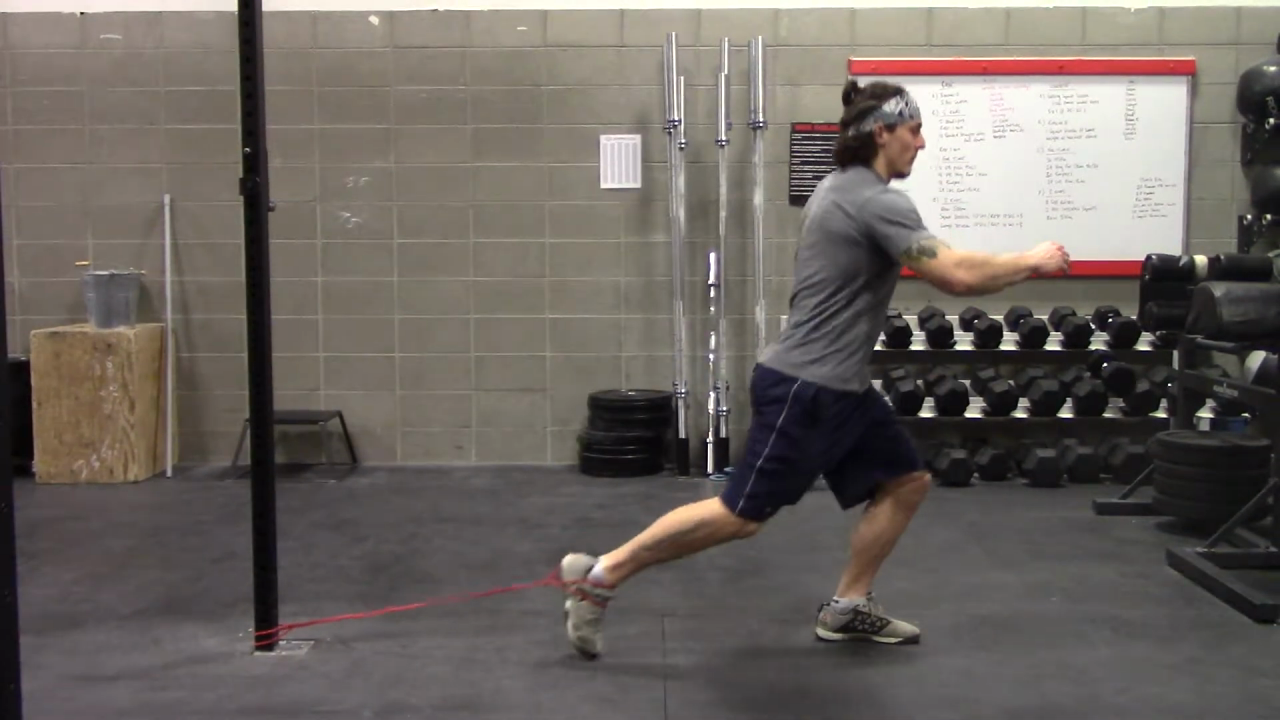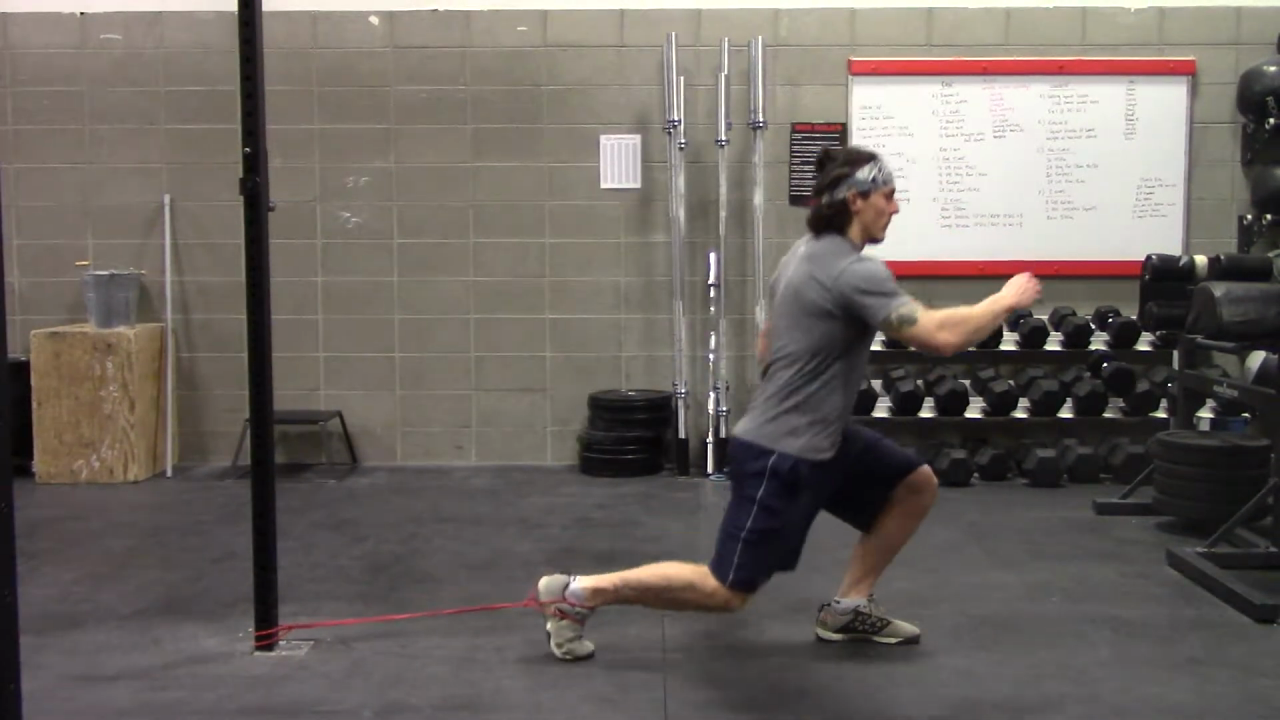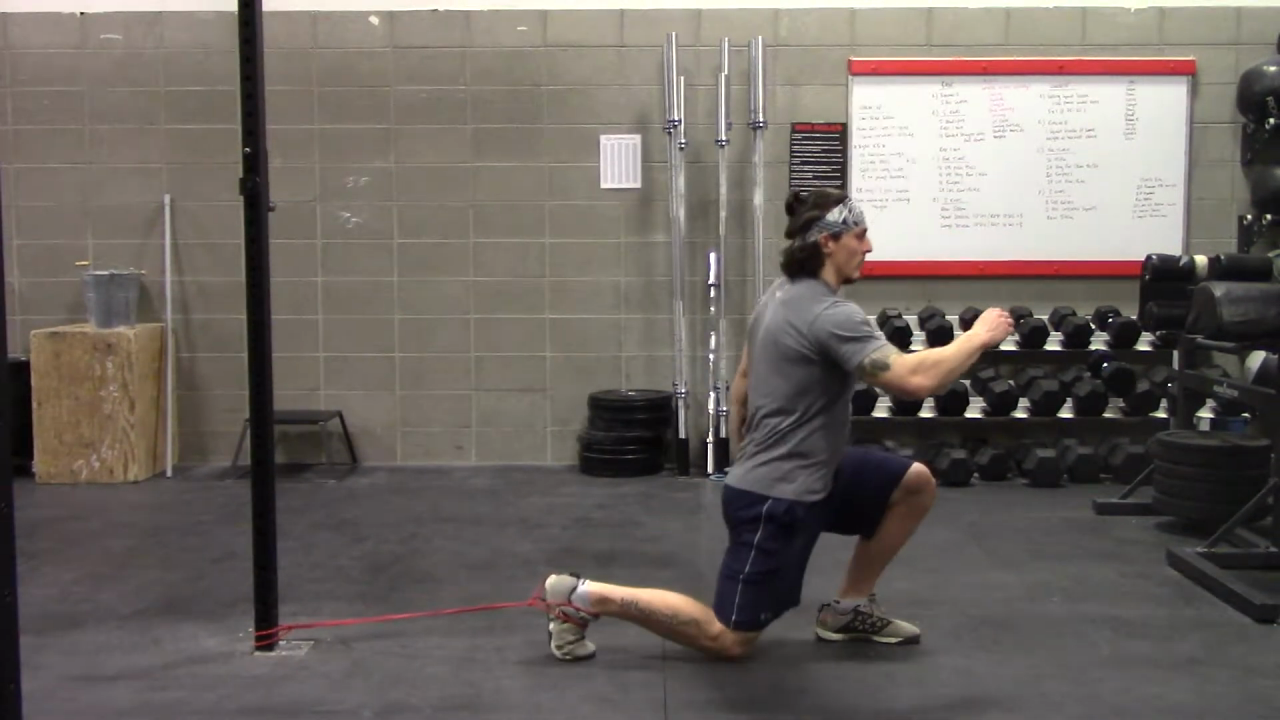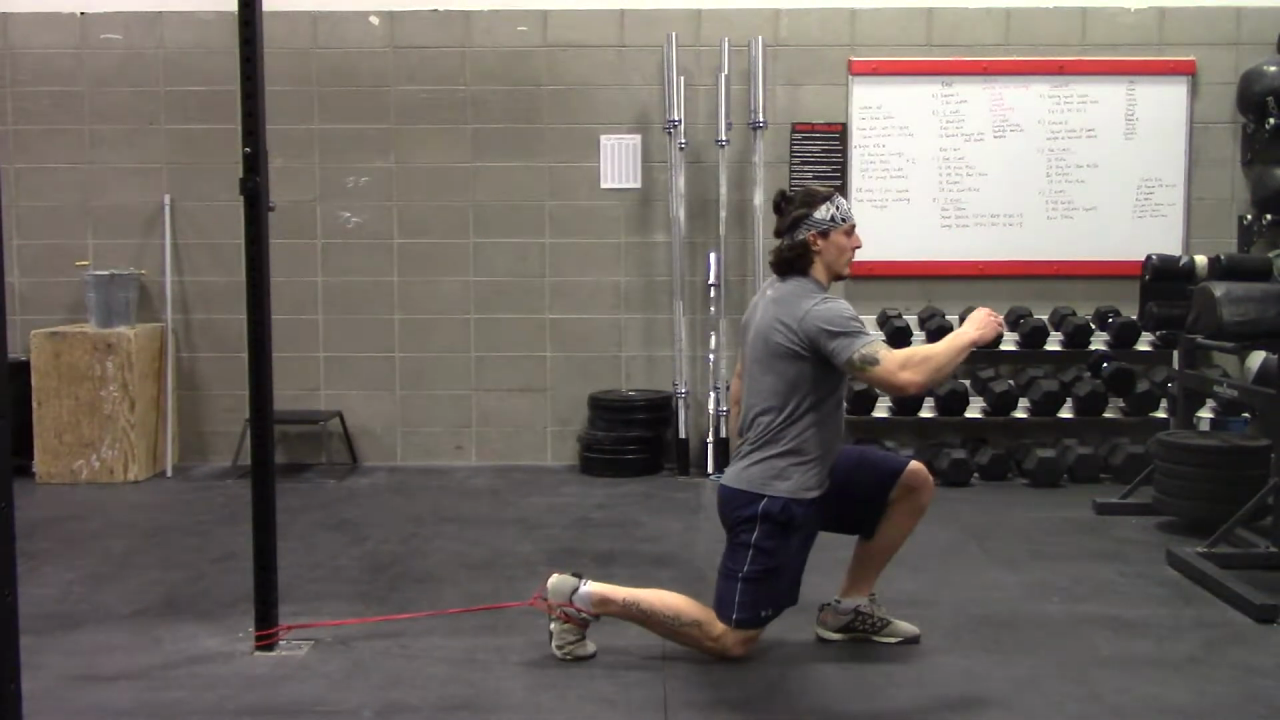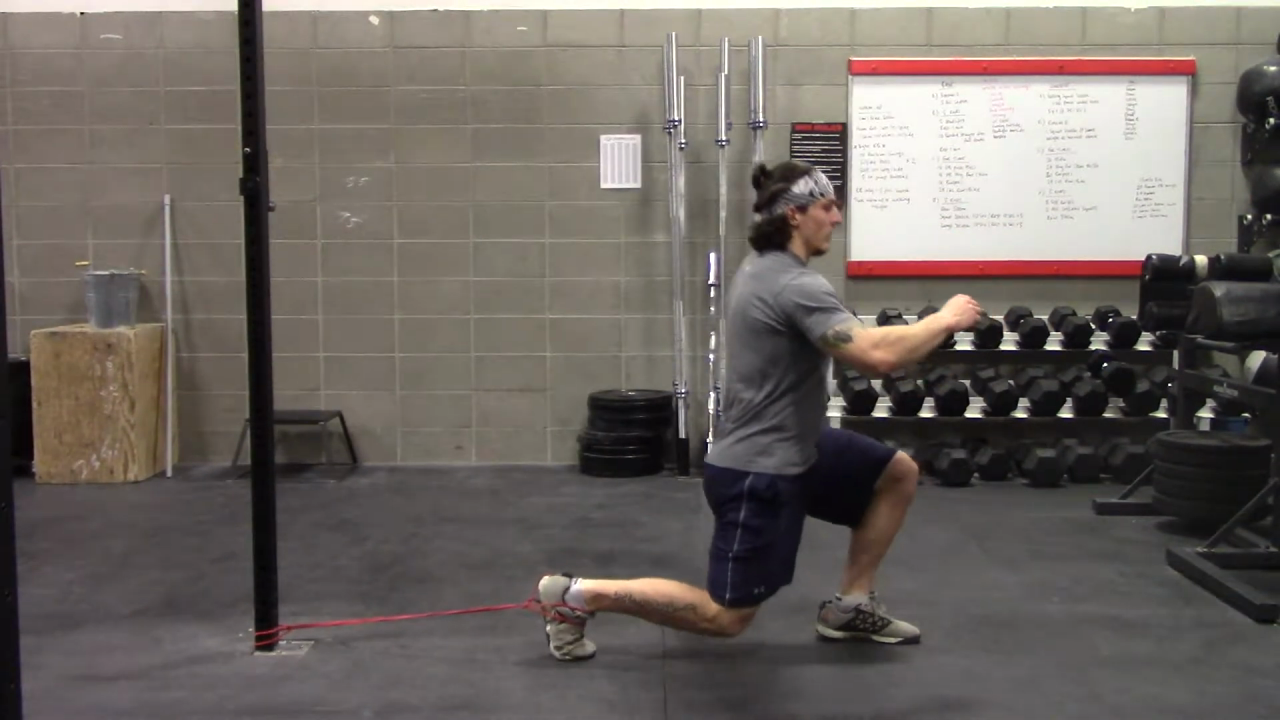
dt=0.2s
person 1, frame 1
left shoulder: (841, 189)
right shoulder: (877, 201)
right elbow: (958, 274)
right wrist: (1033, 261)
left hip: (833, 383)
right hip: (804, 388)
left knee: (907, 481)
right knee: (739, 513)
left ankle: (848, 606)
right ankle: (597, 575)
person 1, frame 2
left shoulder: (807, 254)
right shoulder: (852, 271)
left elbow: (767, 345)
right elbow: (940, 337)
right wrist: (1005, 300)
left hip: (816, 441)
right hip: (781, 456)
left knee: (917, 486)
right knee: (726, 591)
left ankle: (848, 608)
right ankle: (576, 594)
person 1, frame 3
left shoulder: (782, 296)
right shoulder: (829, 316)
left elbow: (742, 388)
right elbow: (915, 380)
left wrist: (745, 456)
right wrist: (978, 337)
left hip: (803, 477)
right hip: (778, 499)
left knee: (915, 485)
right knee: (727, 638)
left ankle: (848, 608)
right ankle: (581, 597)
person 1, frame 4
left shoulder: (775, 295)
right shoulder: (818, 311)
left elbow: (740, 387)
right elbow: (904, 376)
left wrist: (744, 461)
right wrist: (967, 334)
left hip: (799, 477)
right hip: (774, 497)
left knee: (913, 483)
right knee: (730, 638)
left ankle: (850, 607)
right ankle: (583, 598)
person 1, frame 5
left shoulder: (762, 270)
right shoulder: (796, 286)
right elbow: (876, 355)
right wrist: (945, 319)
left hip: (786, 454)
right hip: (759, 474)
left knee: (898, 475)
right knee: (725, 616)
left ankle: (850, 604)
right ankle: (576, 598)
